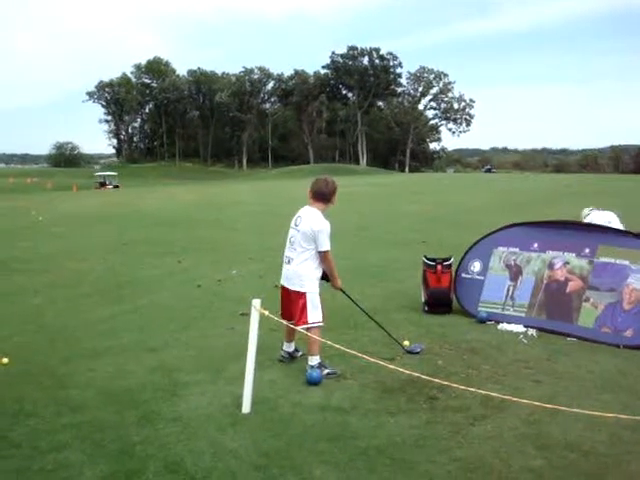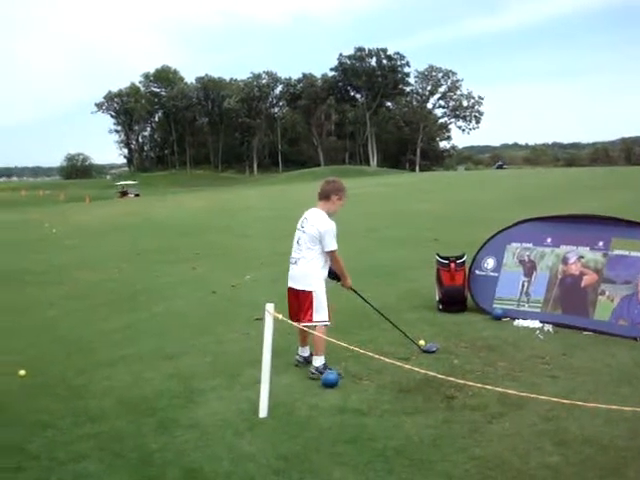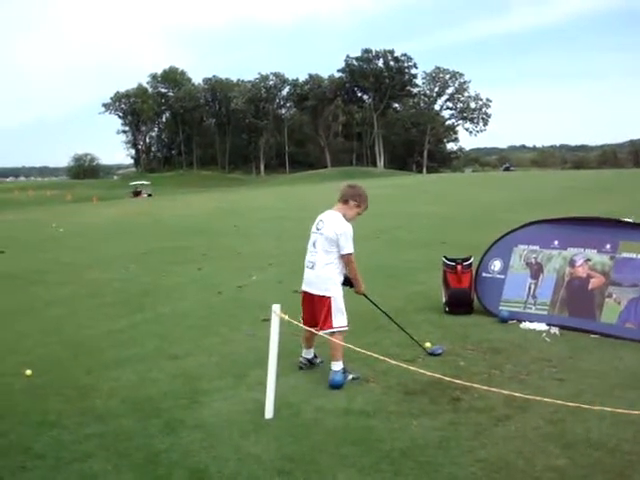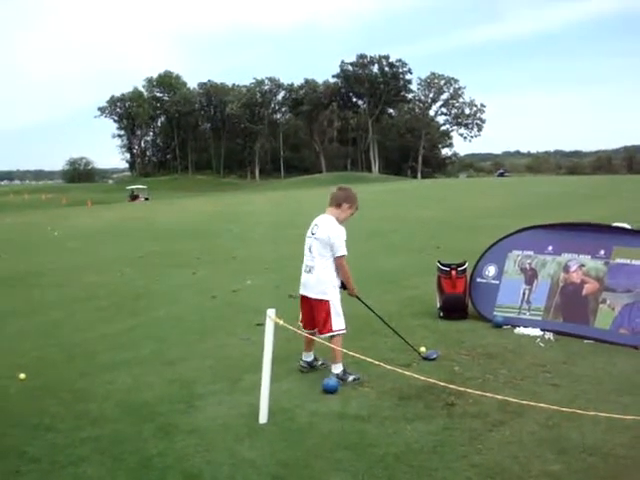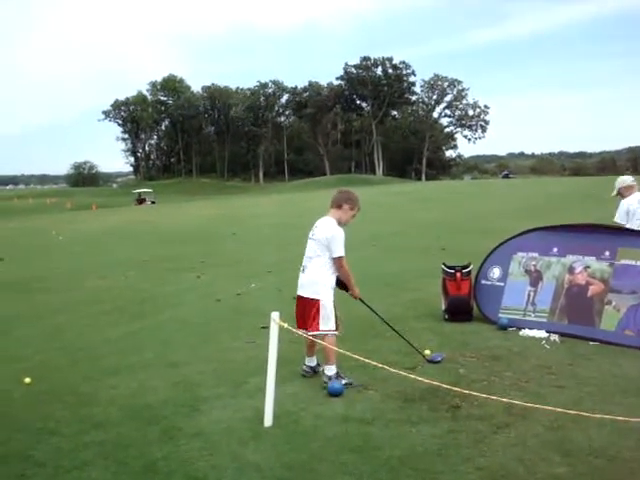
dt=1s
person 1, frame 1
left shoulder: (300, 213)
right shoulder: (321, 223)
right elbow: (325, 256)
left wrist: (326, 273)
right wrist: (335, 279)
left hip: (289, 275)
right hip: (305, 280)
left knee: (292, 318)
right knee: (313, 323)
left ankle: (288, 350)
right ankle: (314, 364)
person 1, frame 2
left shoulder: (307, 215)
right shoulder: (326, 224)
right elbow: (334, 256)
left wrist: (328, 267)
right wrist: (345, 278)
left hip: (296, 276)
right hip: (311, 279)
left knee: (303, 319)
right knee: (319, 322)
left ankle: (303, 354)
right ankle: (318, 365)
person 1, frame 3
left shoulder: (322, 218)
right shoulder: (343, 226)
right elbow: (348, 261)
left wrist: (344, 276)
right wrist: (358, 284)
left hip: (310, 280)
right hip: (327, 284)
left knee: (311, 323)
right knee: (336, 328)
left ankle: (307, 357)
right ankle: (337, 370)
person 1, frame 4
left shoulder: (316, 222)
right shoulder: (336, 229)
right elbow: (340, 264)
left wrist: (345, 284)
right wrist: (351, 287)
left hip: (309, 284)
right hip: (324, 288)
left knee: (311, 326)
right knee: (335, 330)
left ankle: (307, 359)
right ankle: (338, 371)
person 1, frame 5
left shoulder: (319, 224)
right shoulder: (335, 230)
right elbow: (340, 265)
left wrist: (344, 282)
right wrist: (352, 288)
left hip: (305, 285)
right hip: (319, 288)
left knee: (310, 329)
right knee: (328, 330)
left ankle: (310, 364)
right ankle: (330, 373)
